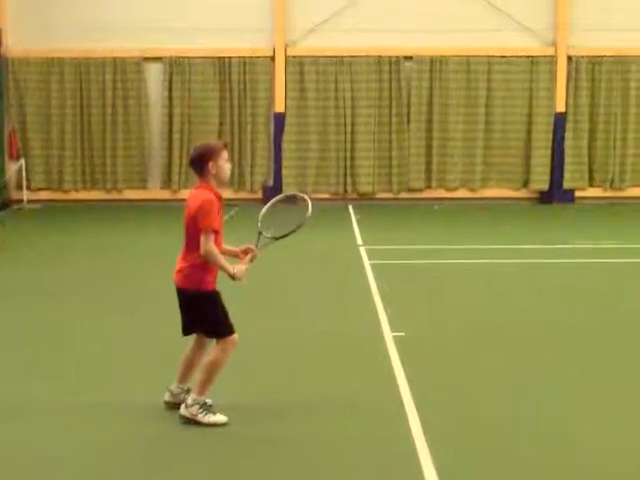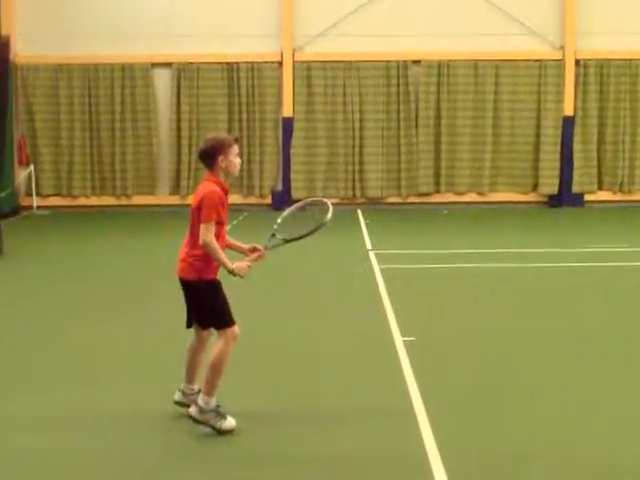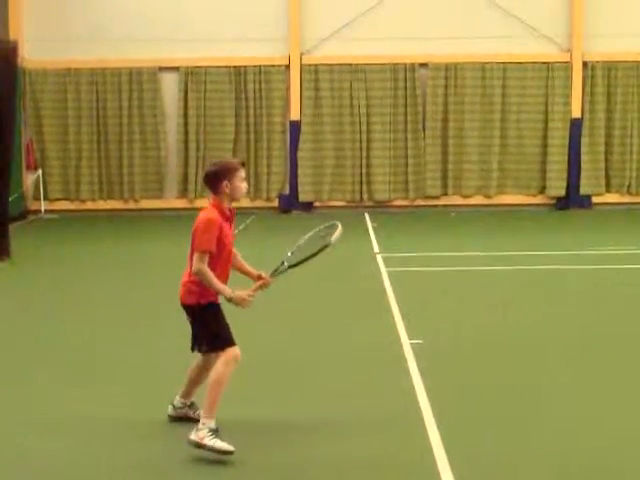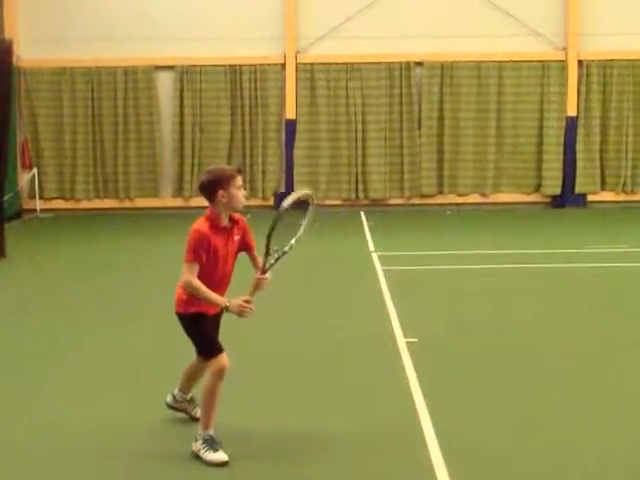
dt=0.7s
person 1, frame 1
left shoulder: (198, 195)
right shoulder: (208, 201)
right elbow: (206, 250)
left wrist: (234, 251)
right wrist: (232, 271)
left hip: (188, 278)
right hip: (199, 282)
left knee: (204, 337)
right knee: (228, 340)
left ankle: (177, 391)
right ankle: (194, 404)
person 1, frame 2
left shoulder: (212, 189)
right shoulder: (213, 193)
right elbow: (206, 240)
left wrist: (243, 248)
right wrist: (231, 267)
left hip: (193, 271)
right hip: (200, 272)
left knee: (203, 331)
right knee: (229, 333)
left ankle: (187, 390)
right ankle: (206, 405)
person 1, frame 3
left shoulder: (226, 216)
right shoulder: (210, 220)
left elbow: (230, 256)
right elbow: (199, 268)
left wrist: (254, 274)
right wrist: (231, 295)
left hip: (202, 296)
right hip: (200, 296)
left knee: (211, 354)
right knee: (229, 354)
left ankle: (181, 404)
right ankle: (205, 429)
person 1, frame 4
left shoulder: (238, 224)
right shoulder: (201, 232)
left elbow: (256, 256)
right elbow: (188, 280)
left wrist: (263, 273)
right wrist: (227, 303)
left hip: (215, 305)
right hip: (193, 306)
left knee: (206, 356)
right knee: (220, 364)
left ankle: (180, 397)
right ankle: (204, 438)
